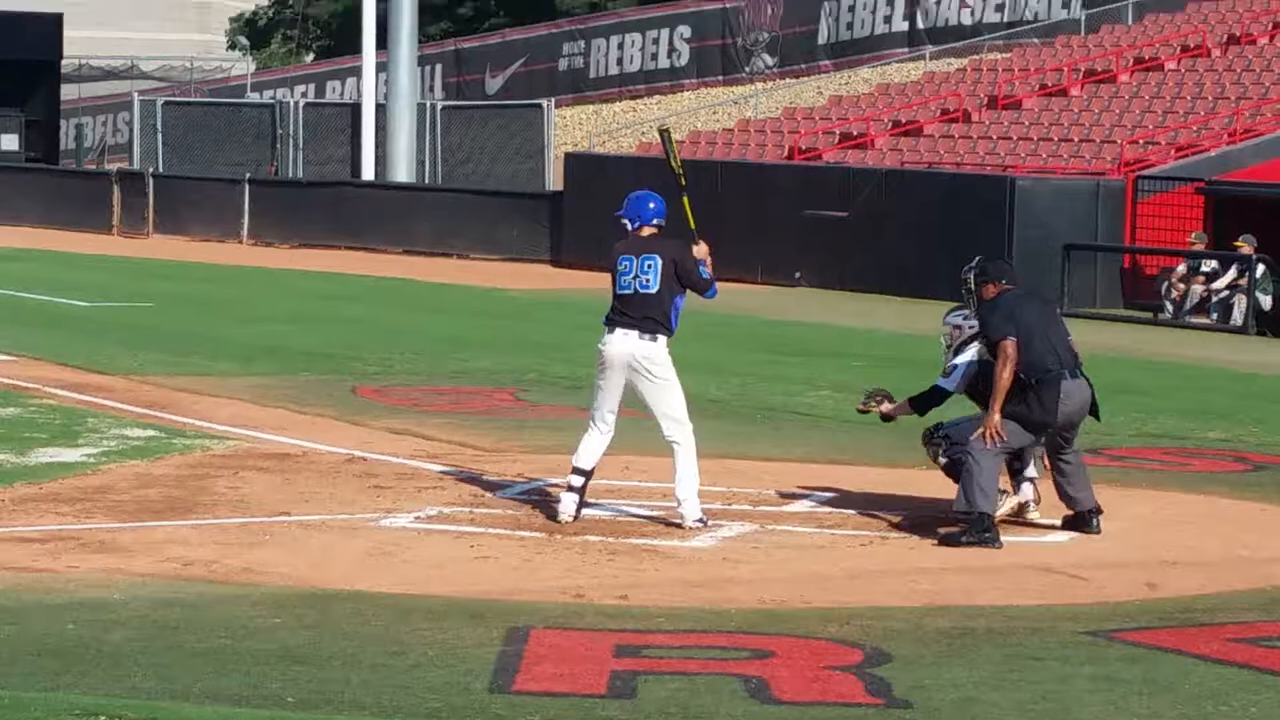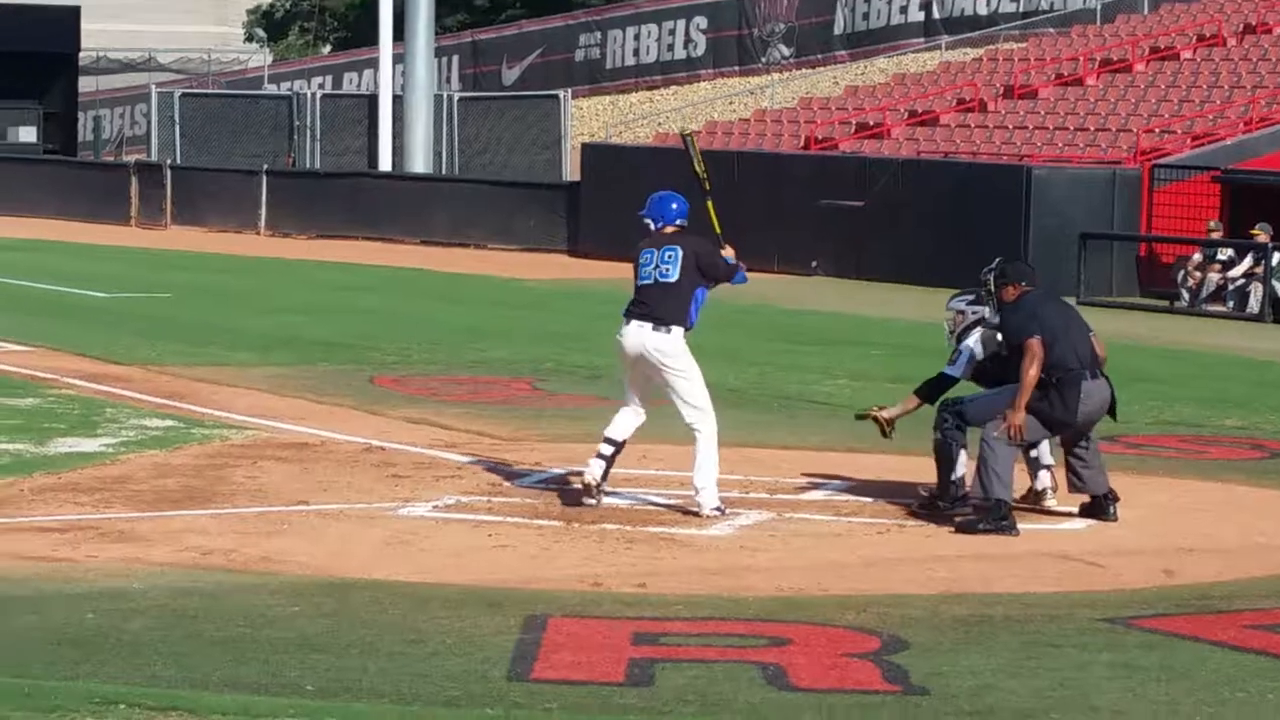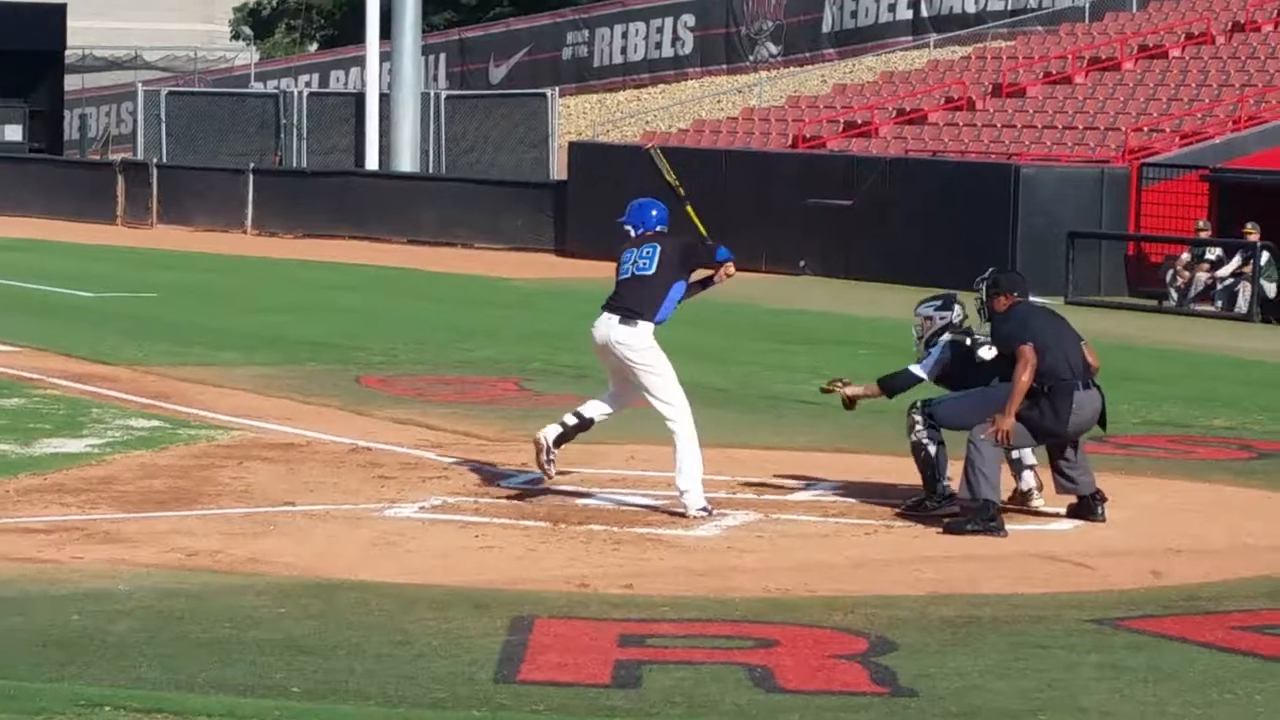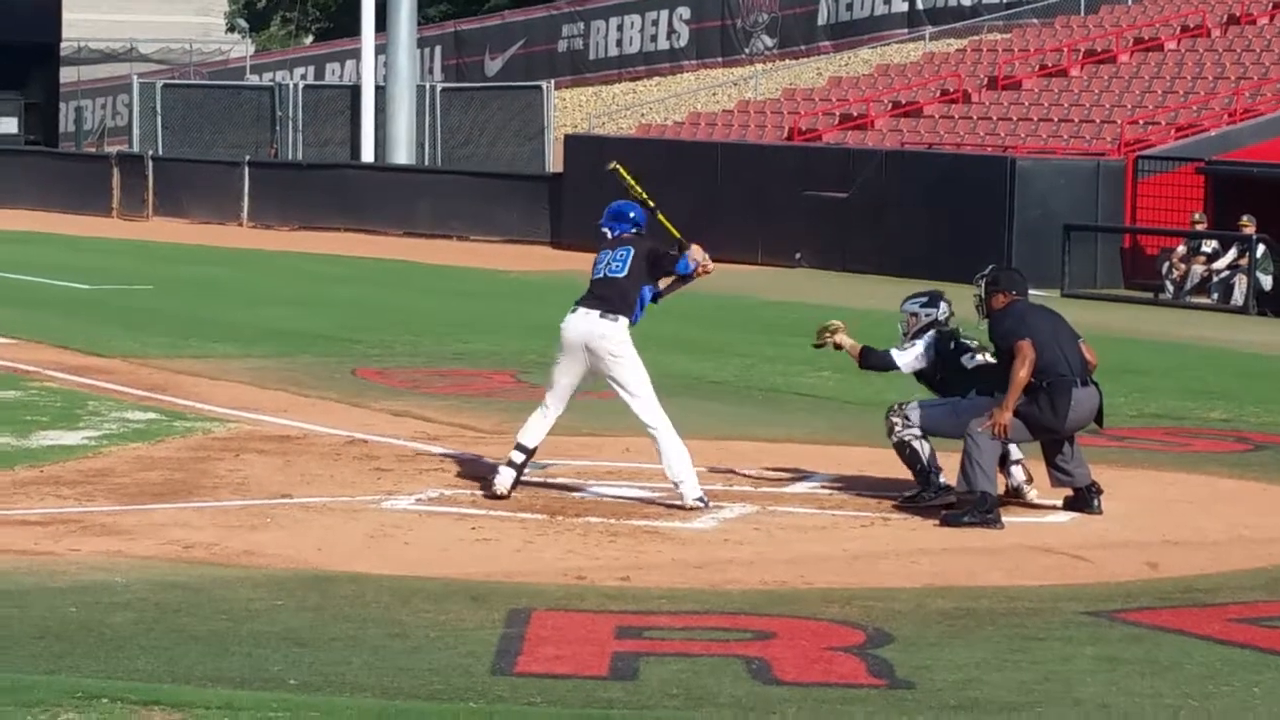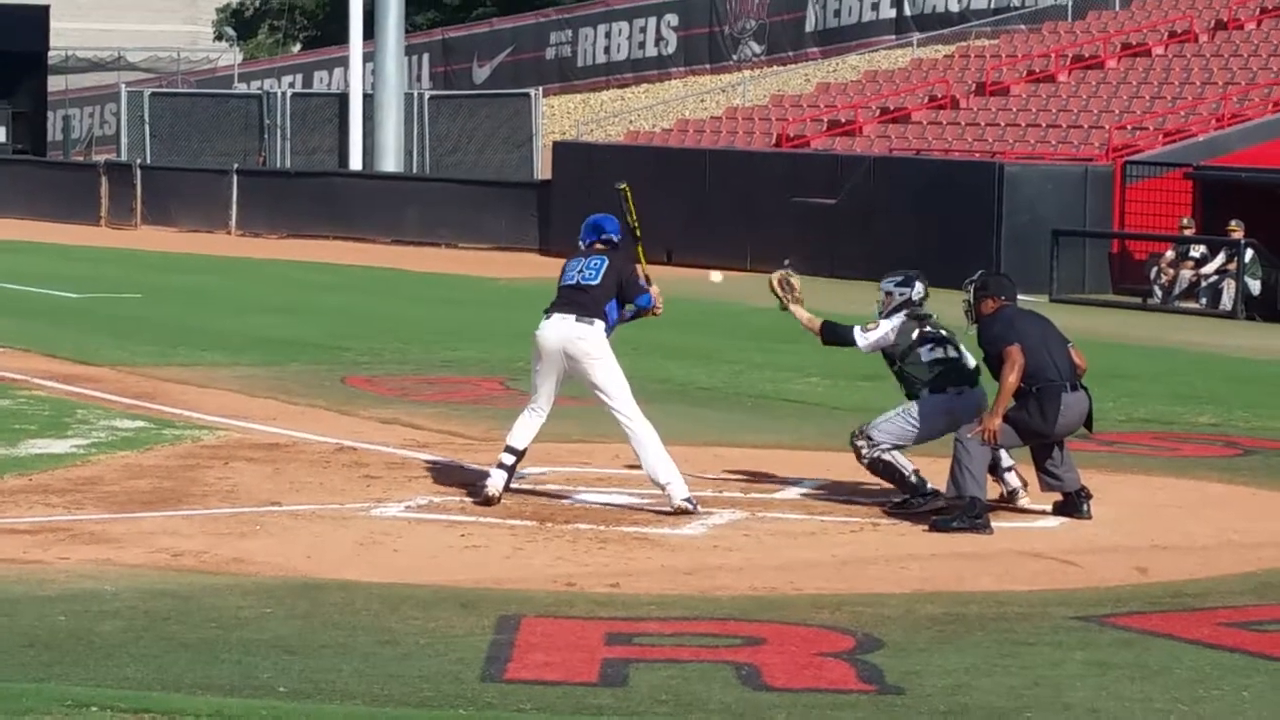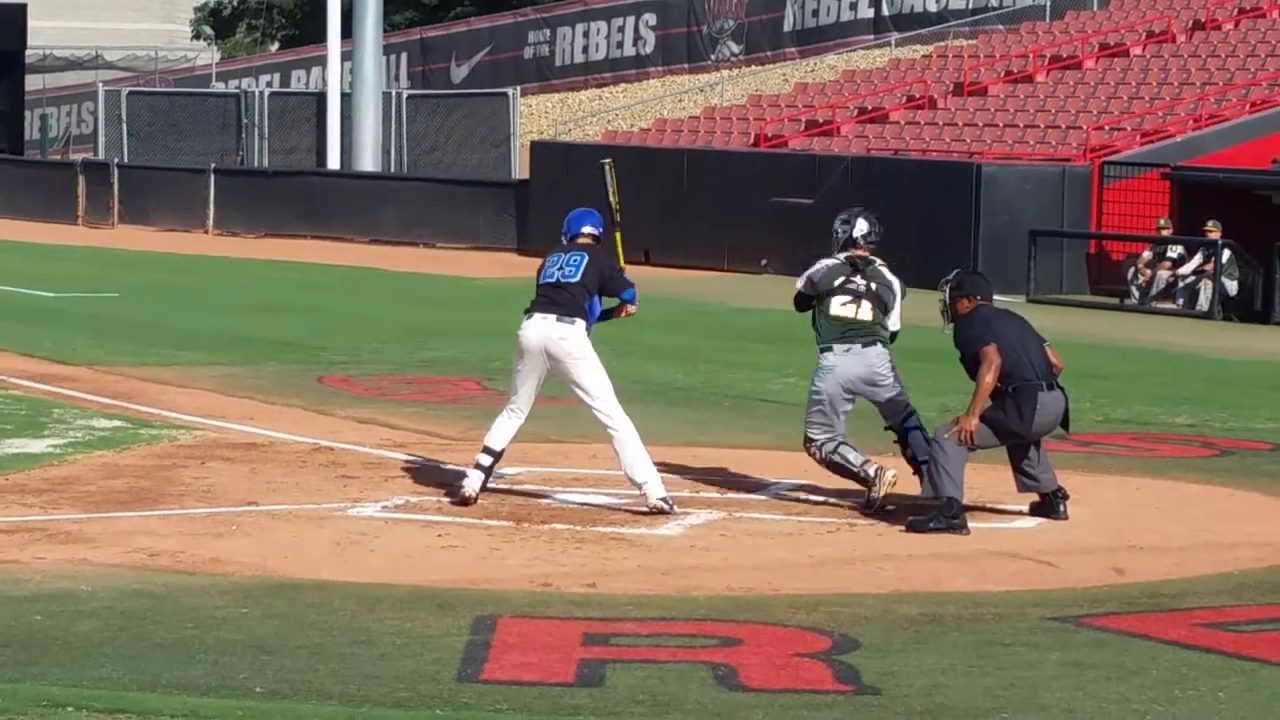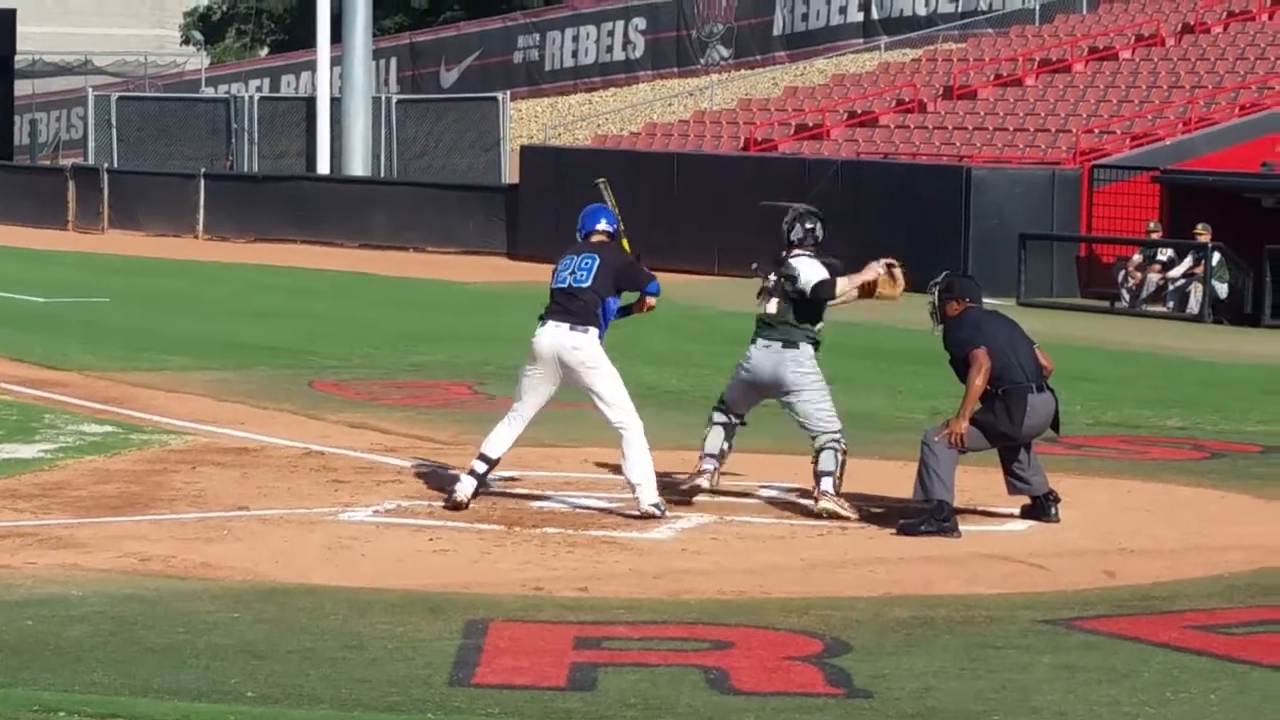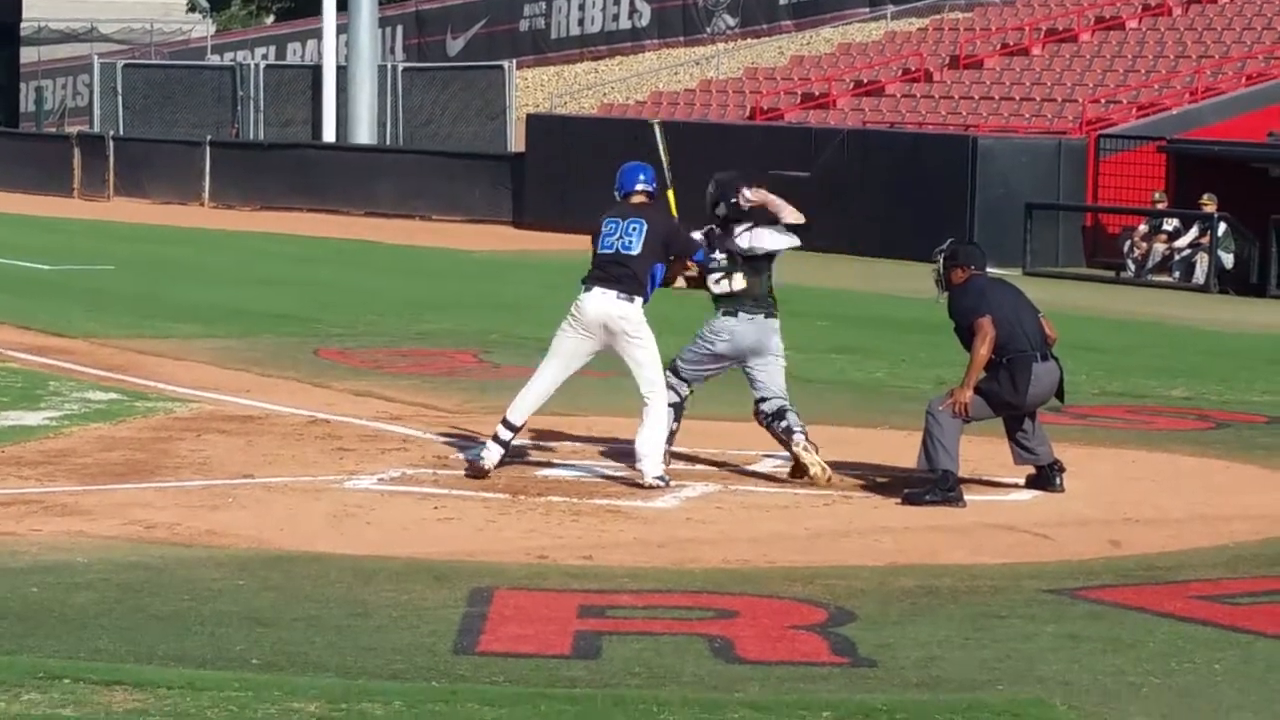
dt=0.2s
person 1, frame 1
left shoulder: (620, 251)
right shoulder: (676, 250)
right elbow: (709, 290)
right wrist: (701, 260)
left hip: (614, 343)
right hip: (650, 348)
left knee: (600, 426)
right knee: (679, 432)
left ankle: (570, 501)
right ankle: (690, 512)
person 1, frame 2
left shoulder: (644, 249)
right shoulder: (697, 246)
right elbow: (738, 276)
left wrist: (709, 270)
right wrist: (728, 259)
left hip: (631, 334)
right hip: (666, 340)
left knee: (634, 408)
right knee: (703, 420)
left ankle: (597, 469)
right ankle: (708, 500)
person 1, frame 3
left shoulder: (629, 250)
right shoulder: (676, 246)
right elbow: (723, 255)
left wrist: (712, 279)
right wrist: (718, 267)
left hip: (604, 327)
right hip: (633, 334)
left knee: (621, 393)
right knee: (679, 417)
left ankle: (556, 434)
right ankle: (693, 500)
person 1, frame 4
left shoulder: (605, 251)
right shoulder: (647, 248)
right elbow: (680, 264)
left wrist: (692, 274)
right wrist: (695, 258)
left hip: (575, 323)
right hip: (609, 329)
left knee: (551, 405)
right knee: (651, 412)
left ankle: (504, 478)
right ankle: (690, 492)
person 1, frame 5
left shoulder: (572, 262)
right shoulder: (619, 262)
right elbow: (643, 301)
left wrist: (640, 312)
right wrist: (653, 297)
left hip: (549, 329)
right hip: (586, 335)
left knee: (536, 409)
right knee: (630, 415)
left ankle: (496, 481)
right ankle: (677, 492)
person 1, frame 6
left shoulder: (550, 258)
right shoulder: (600, 256)
right elbow: (628, 295)
left wrist: (612, 313)
right wrist: (624, 304)
left hip: (532, 329)
right hip: (567, 335)
left knee: (516, 409)
right knee: (612, 415)
left ankle: (473, 481)
right ankle: (654, 492)
person 1, frame 7
left shoulder: (567, 257)
right shoulder: (614, 254)
right elbow: (652, 288)
left wrist: (630, 309)
right wrist: (645, 300)
left hip: (546, 336)
right hip: (580, 342)
left knee: (517, 415)
right knee: (627, 420)
left ankle: (466, 486)
right ankle: (648, 499)
person 1, frame 8
left shoulder: (607, 219)
right shoulder: (660, 219)
right elbow: (699, 255)
left wrist: (659, 269)
right wrist: (672, 257)
left hip: (588, 302)
right hip: (626, 310)
left knee: (544, 379)
right knee: (654, 391)
left ankle: (491, 452)
right ankle: (651, 468)
person 2, frame 1
left shoulder: (995, 308)
right shoulder: (1039, 302)
left elbow: (1008, 356)
right elbow: (1067, 350)
left wrist: (994, 412)
left hip: (1049, 395)
right hip: (1080, 390)
left knee: (982, 446)
right knee: (1062, 448)
left ankle: (982, 526)
right ankle: (1086, 513)
person 2, frame 2
left shoulder: (1017, 309)
right shoulder: (1060, 305)
left elbow: (1035, 354)
right elbow: (1100, 353)
left wrist: (1018, 409)
left hip: (1071, 395)
right hip: (1101, 391)
left knee: (998, 435)
right knee: (1077, 436)
left ankle: (999, 514)
right ankle: (1103, 500)
person 2, frame 3
left shoulder: (1007, 319)
right shoulder: (1050, 315)
left elbow: (1027, 360)
right elbow: (1092, 362)
left wrist: (1008, 414)
left hip: (1062, 406)
right hip: (1091, 402)
left knee: (983, 437)
right knee: (1061, 437)
left ankle: (987, 514)
right ankle: (1091, 501)
person 2, frame 4
left shoulder: (1004, 317)
right shoulder: (1048, 314)
left elbow: (1026, 356)
right elbow: (1090, 360)
left wrist: (1006, 408)
left hip: (1060, 403)
right hip: (1090, 400)
left knee: (980, 431)
right knee: (1054, 429)
left ankle: (984, 507)
right ankle: (1087, 493)
person 2, frame 5
left shoulder: (993, 322)
right shoulder: (1037, 319)
left elbow: (1016, 361)
right elbow: (1080, 363)
left wrist: (995, 414)
left hip: (1049, 408)
right hip: (1079, 405)
left knee: (970, 437)
right knee: (1043, 433)
left ankle: (974, 512)
right ankle: (1076, 498)
person 2, frame 6
left shoulder: (969, 322)
right shoulder: (1013, 319)
left elbow: (992, 361)
right elbow: (1056, 363)
left wrist: (972, 415)
left hip: (1026, 408)
right hip: (1055, 404)
left knee: (948, 437)
right knee: (1020, 435)
left ankle: (950, 513)
right ankle: (1053, 499)
person 2, frame 7
left shoulder: (958, 324)
right shoulder: (1002, 320)
left elbow: (982, 364)
right elbow: (1046, 365)
left wrist: (962, 417)
left hip: (1016, 409)
right hip: (1045, 406)
left knee: (938, 440)
right knee: (1012, 438)
left ankle: (941, 516)
right ankle: (1044, 502)
person 2, frame 8
left shoulder: (963, 292)
right shoulder: (1006, 288)
left elbow: (986, 333)
right elbow: (1050, 334)
left wrist: (966, 387)
left hip: (1021, 377)
right hip: (1049, 375)
left knee: (942, 409)
right knee: (1016, 406)
left ankle: (946, 485)
right ankle: (1049, 471)
person 3, frame 1
left shoulder: (968, 357)
left elbow: (933, 398)
left wrist: (891, 409)
left knee: (934, 439)
left ankle: (997, 497)
right ankle: (1027, 500)
person 3, frame 2
left shoulder: (974, 341)
right shoulder: (1001, 336)
left elbow: (939, 386)
left wrist: (894, 412)
left ankle: (953, 495)
right ankle: (1043, 487)
person 3, frame 3
left shoulder: (944, 345)
right shoulder: (971, 341)
left elbow: (903, 381)
left wrist: (857, 390)
left hip: (997, 397)
left knee: (920, 414)
left ankle: (938, 496)
right ankle: (1028, 488)
person 3, frame 4
left shoulder: (929, 342)
right shoulder: (960, 341)
left elbow: (881, 361)
left wrist: (843, 341)
left hip: (977, 408)
left knee: (899, 417)
left ankle: (934, 488)
right ankle: (1020, 482)
person 3, frame 5
left shoulder: (893, 326)
right shoulder: (938, 329)
left elbow: (841, 336)
right elbow: (972, 370)
left wrist: (798, 312)
left hip: (937, 404)
right hip: (974, 399)
left knee: (864, 442)
left ankle: (922, 494)
right ankle: (1014, 488)
person 3, frame 6
left shoulder: (825, 268)
right shoulder: (888, 278)
left elbow: (800, 303)
right elbow: (891, 331)
left hip: (834, 364)
right hip: (877, 359)
left knee: (820, 441)
right knee: (906, 420)
left ankle: (872, 475)
person 3, frame 7
left shoulder: (783, 265)
right shoulder: (809, 266)
right elbow: (823, 293)
left wrist: (853, 287)
right wrist: (863, 276)
left hip: (758, 356)
right hip: (796, 361)
left knee: (725, 412)
right knee: (828, 434)
left ankle: (706, 471)
right ankle: (827, 493)
person 3, frame 8
left shoulder: (703, 239)
right shoulder: (751, 235)
right elbow: (798, 225)
right wrist: (766, 198)
left hip: (723, 328)
right hip: (763, 329)
left knee: (677, 379)
right knee: (772, 404)
right ankle: (801, 445)
